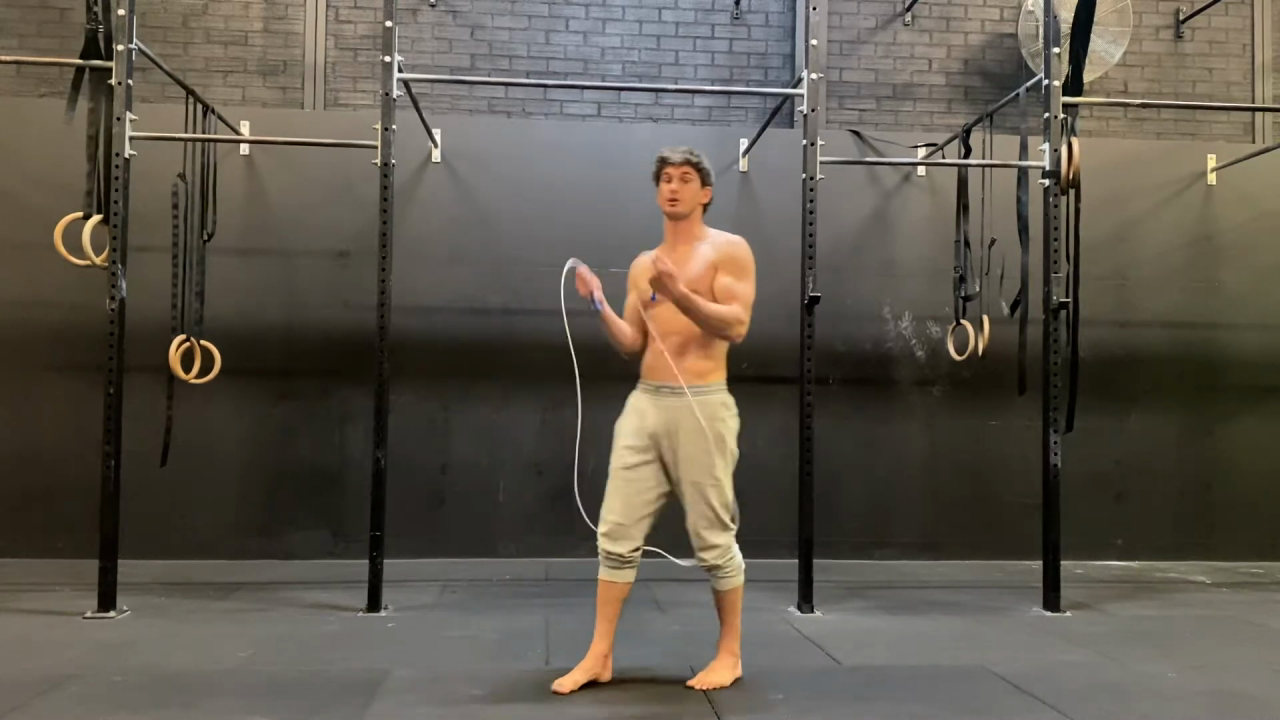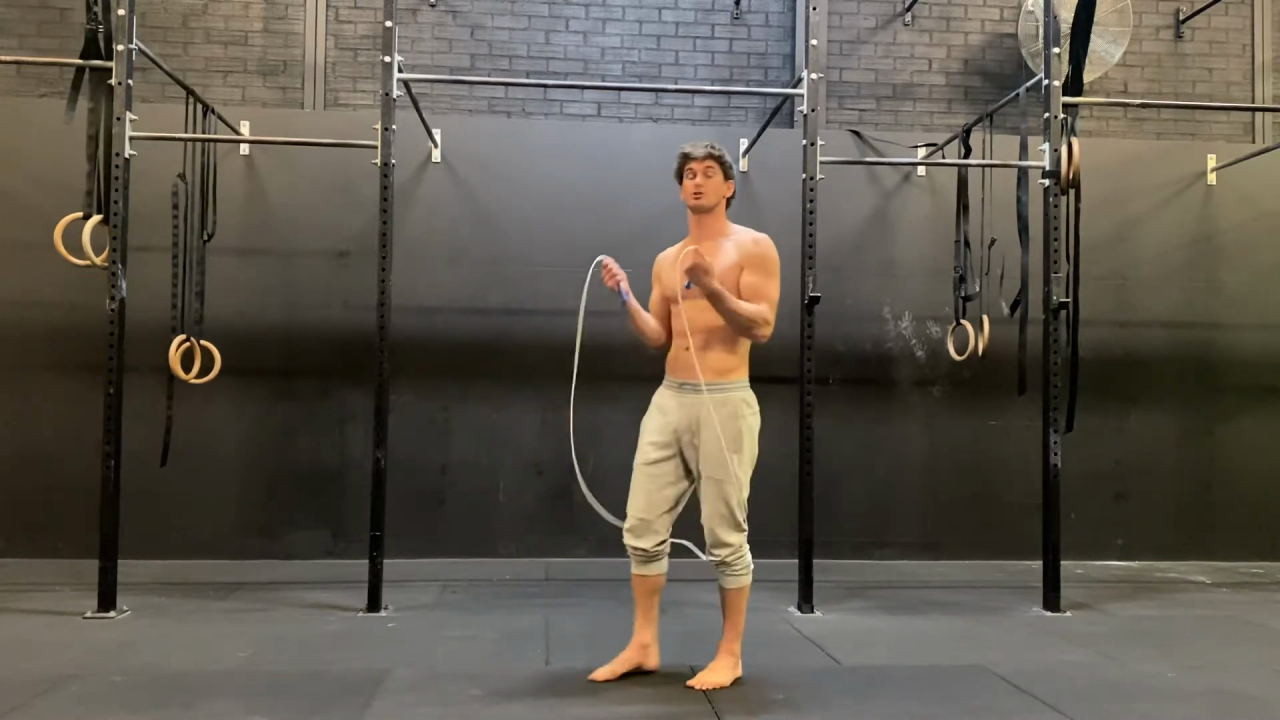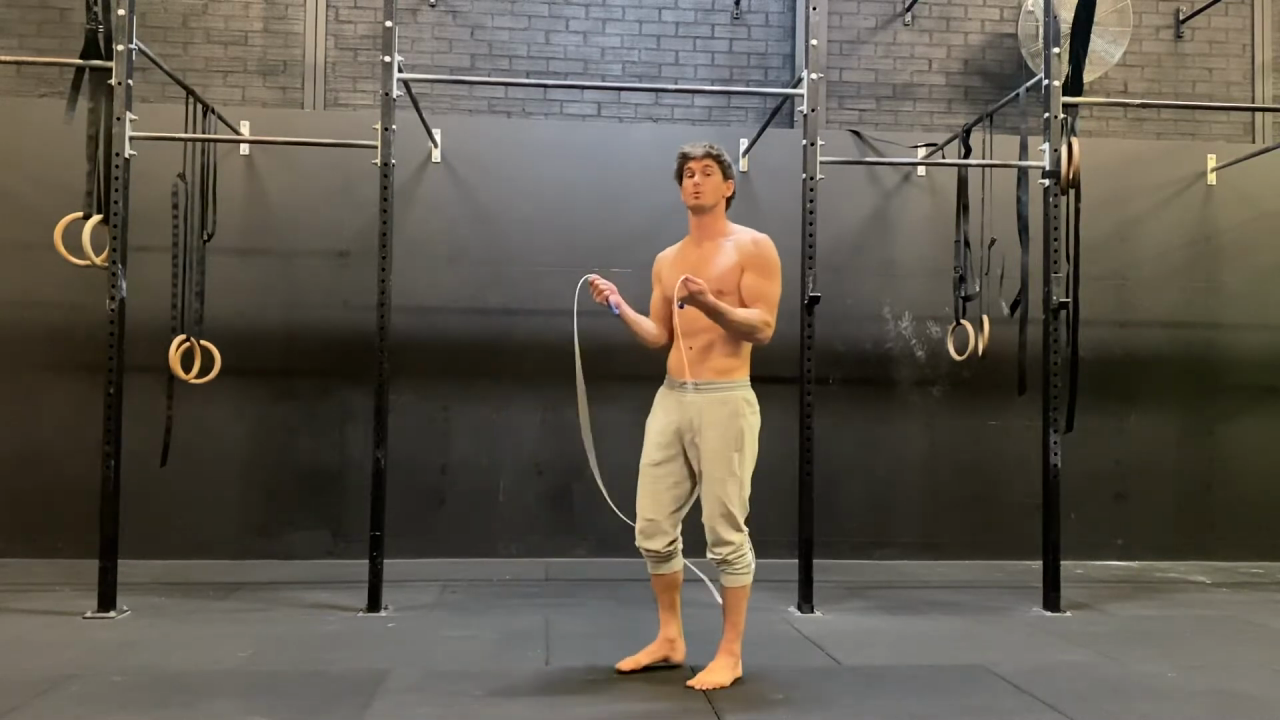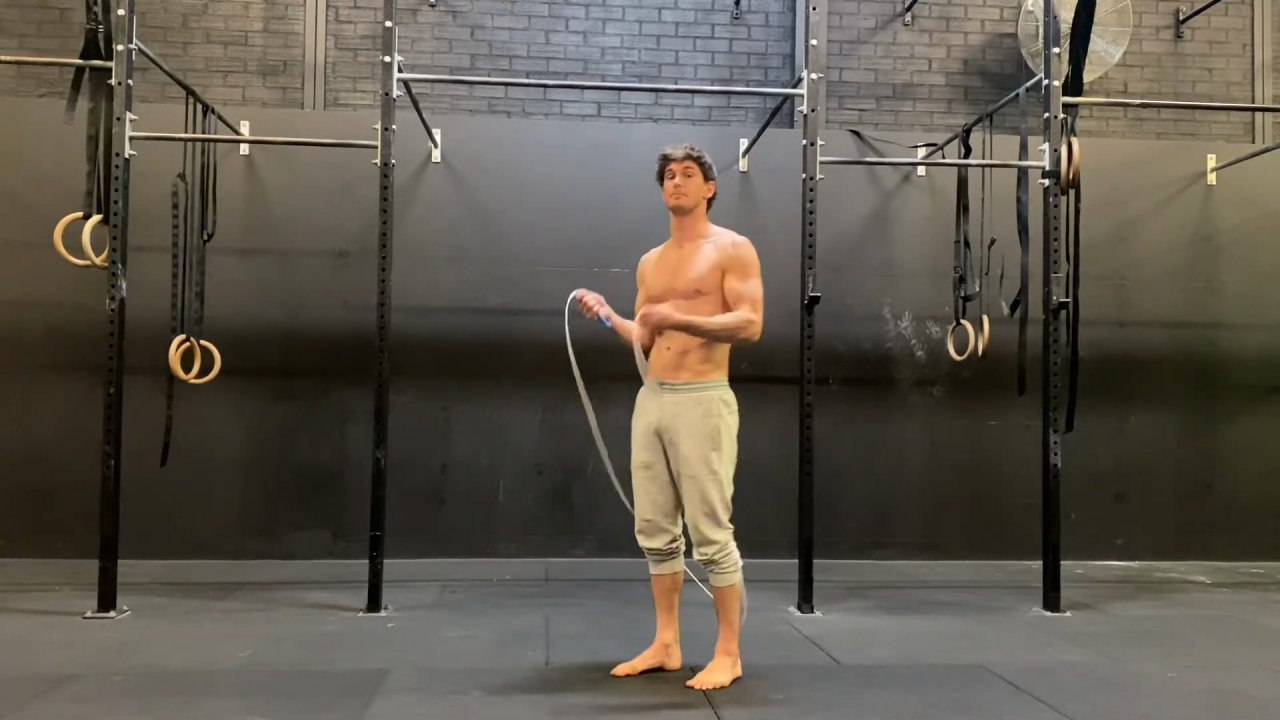
dt=0.3s
person 1, frame 1
left shoulder: (729, 249)
right shoulder: (643, 265)
left elbow: (736, 325)
right elbow: (632, 344)
left wrist: (678, 293)
right wrist: (600, 305)
left hip: (702, 406)
right hip: (644, 405)
left knee: (713, 539)
right knee: (616, 533)
left ankle: (730, 653)
right ankle: (598, 656)
person 1, frame 2
left shoulder: (753, 247)
right shoulder: (666, 260)
left elbow: (762, 324)
right elbow: (657, 337)
left wrist: (712, 288)
right wrist: (627, 297)
left hip: (725, 402)
right hip: (668, 400)
left knee: (725, 536)
right knee: (642, 526)
left ankle: (730, 655)
right ankle: (643, 643)
person 1, frame 3
left shoulder: (753, 247)
right shoulder: (666, 260)
left elbow: (763, 328)
left wrist: (709, 303)
right wrist: (619, 306)
left hip: (725, 402)
right hip: (670, 400)
left knee: (726, 535)
right knee: (653, 529)
left ankle: (730, 654)
right ankle: (669, 637)
person 1, frame 4
left shoulder: (732, 248)
right shoulder: (650, 262)
left elbow: (750, 325)
left wrist: (684, 320)
right wrist: (607, 314)
left hip: (702, 400)
right hip: (651, 400)
left knee: (711, 532)
right knee: (654, 530)
left ankle: (728, 653)
right ankle: (665, 644)
